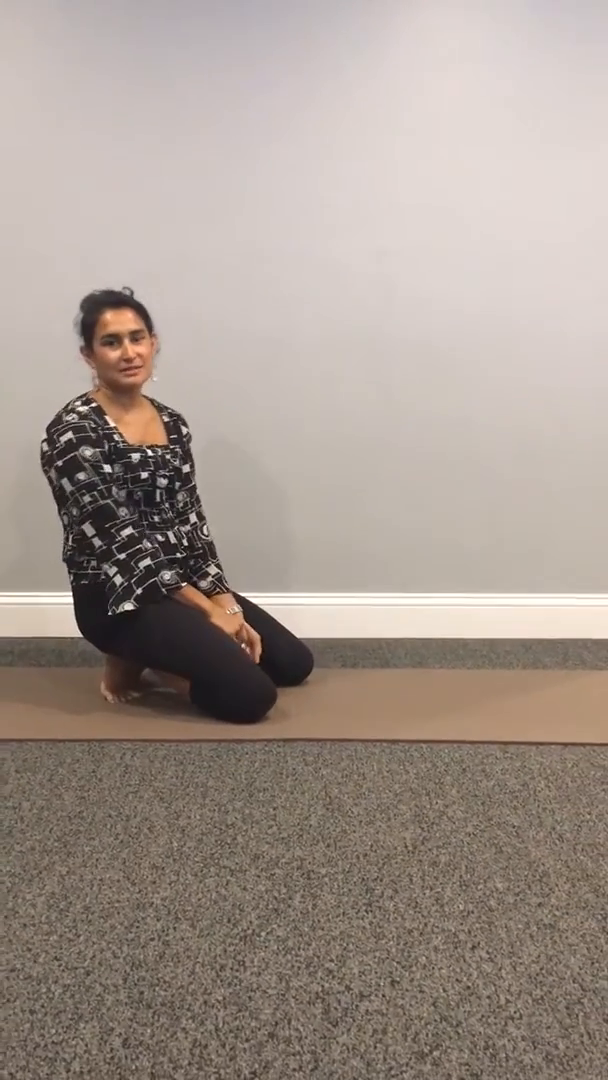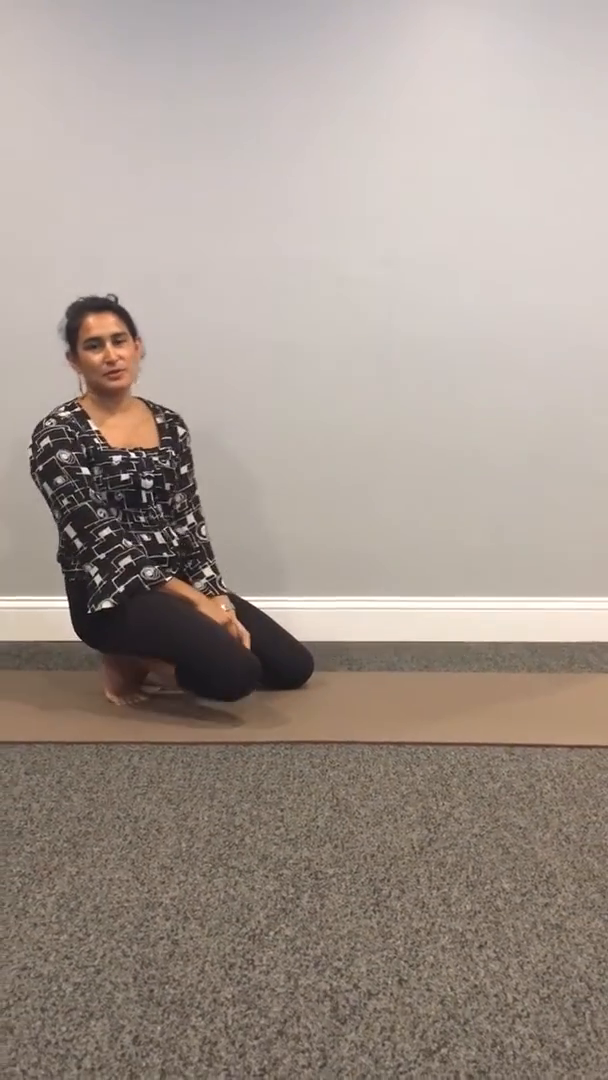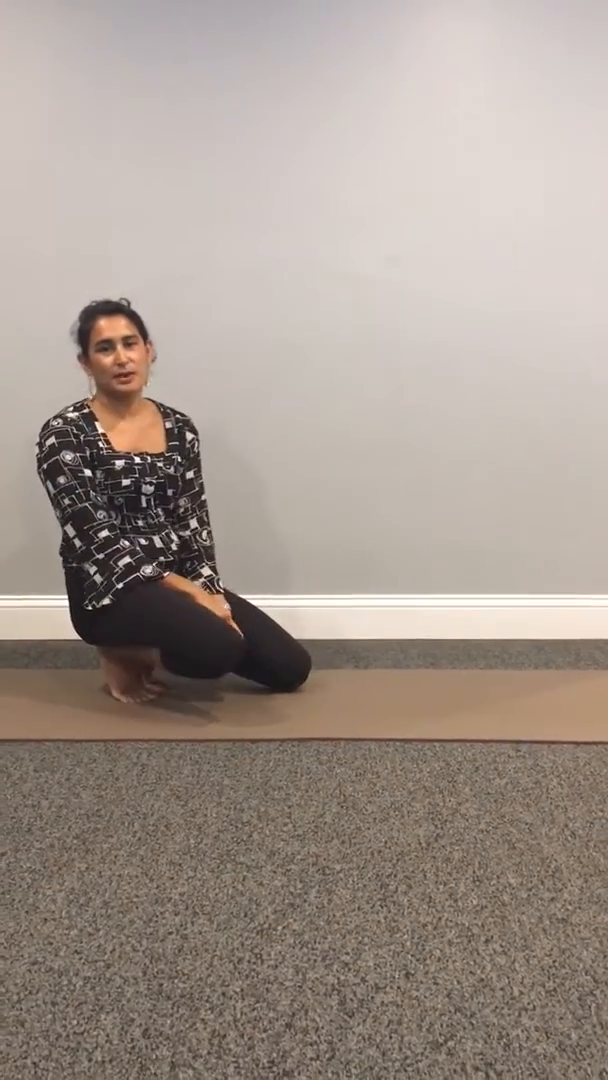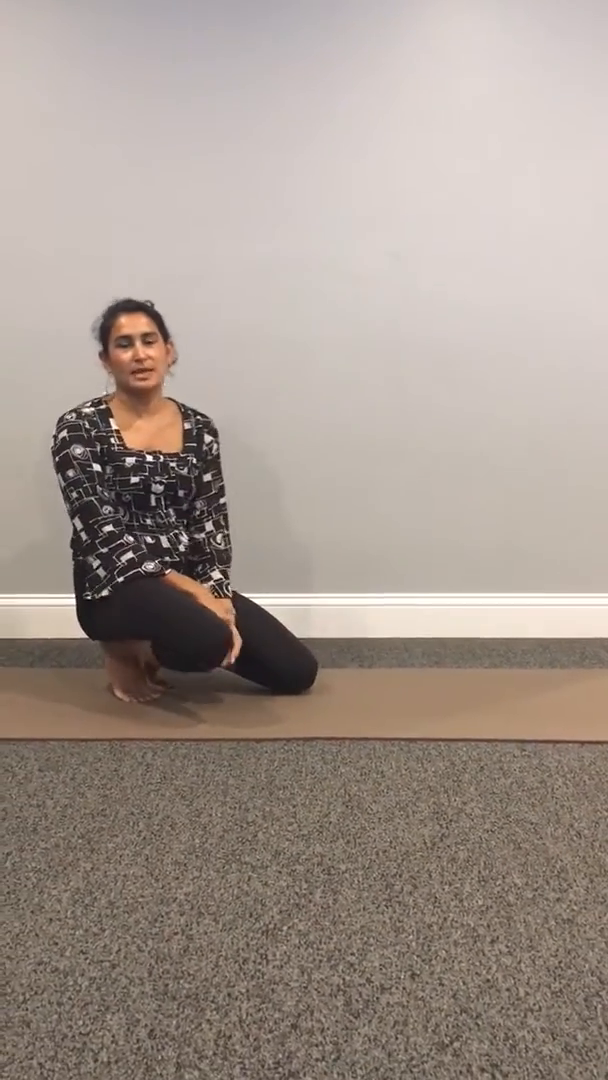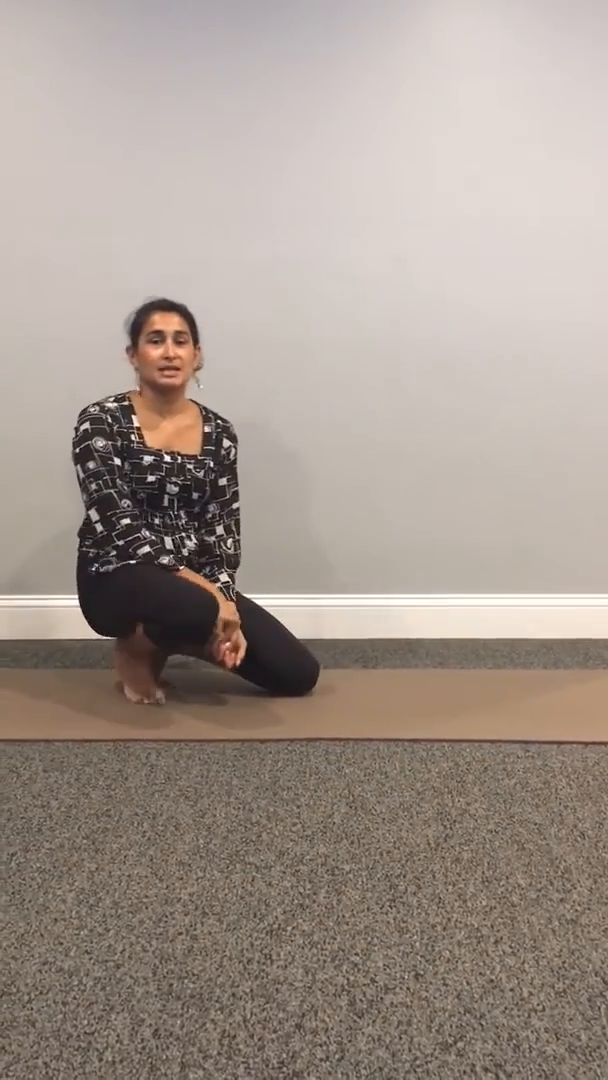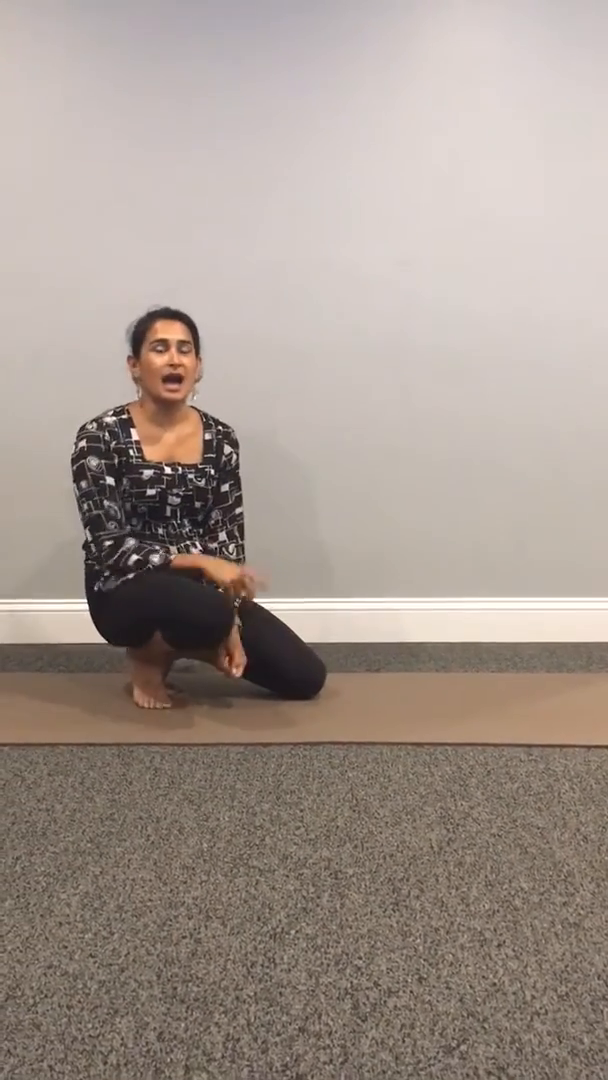
dt=0.3s
person 1, frame 1
left shoulder: (172, 423)
right shoulder: (73, 430)
left elbow: (191, 523)
right elbow: (117, 539)
left wrist: (227, 604)
right wrist: (209, 610)
left hip: (178, 582)
right hip: (116, 596)
left knee: (294, 664)
right knee: (252, 695)
left ankle: (153, 651)
right ankle: (131, 659)
person 1, frame 2
left shoulder: (169, 424)
right shoulder: (58, 435)
left elbow: (190, 521)
right elbow: (100, 541)
left wrist: (217, 600)
right wrist: (196, 602)
left hip: (180, 582)
right hip: (111, 595)
left knee: (294, 667)
right knee: (235, 674)
left ankle: (155, 650)
right ankle: (127, 658)
person 1, frame 3
left shoulder: (179, 428)
right shoulder: (64, 435)
left elbow: (195, 523)
right elbow: (99, 541)
left wrist: (211, 596)
right wrist: (192, 594)
left hip: (181, 581)
right hip: (109, 591)
left knee: (291, 668)
right knee: (220, 649)
left ankle: (153, 646)
right ankle: (124, 653)
person 1, frame 4
left shoulder: (199, 429)
right shoulder: (79, 429)
left elbow: (212, 525)
right elbow: (104, 534)
left wrist: (219, 602)
right wrist: (194, 593)
left hip: (190, 583)
right hip: (114, 588)
left knee: (297, 672)
right knee: (205, 639)
left ankle: (154, 645)
right ankle: (125, 650)
person 1, frame 5
left shoulder: (218, 432)
right shoulder: (100, 423)
left elbow: (223, 529)
right elbow: (119, 528)
left wrist: (225, 603)
right wrist: (207, 594)
left hip: (194, 581)
right hip: (117, 580)
left knee: (298, 674)
right knee: (193, 609)
left ankle: (169, 639)
right ankle: (136, 647)
person 1, frame 6
left shoulder: (220, 438)
right shoulder: (100, 437)
left elbow: (229, 535)
right elbow: (111, 544)
left wrist: (230, 618)
right wrist: (205, 563)
left hip: (200, 590)
right hip: (125, 593)
left knee: (306, 678)
right knee: (205, 610)
left ankle: (180, 642)
right ankle: (148, 655)
